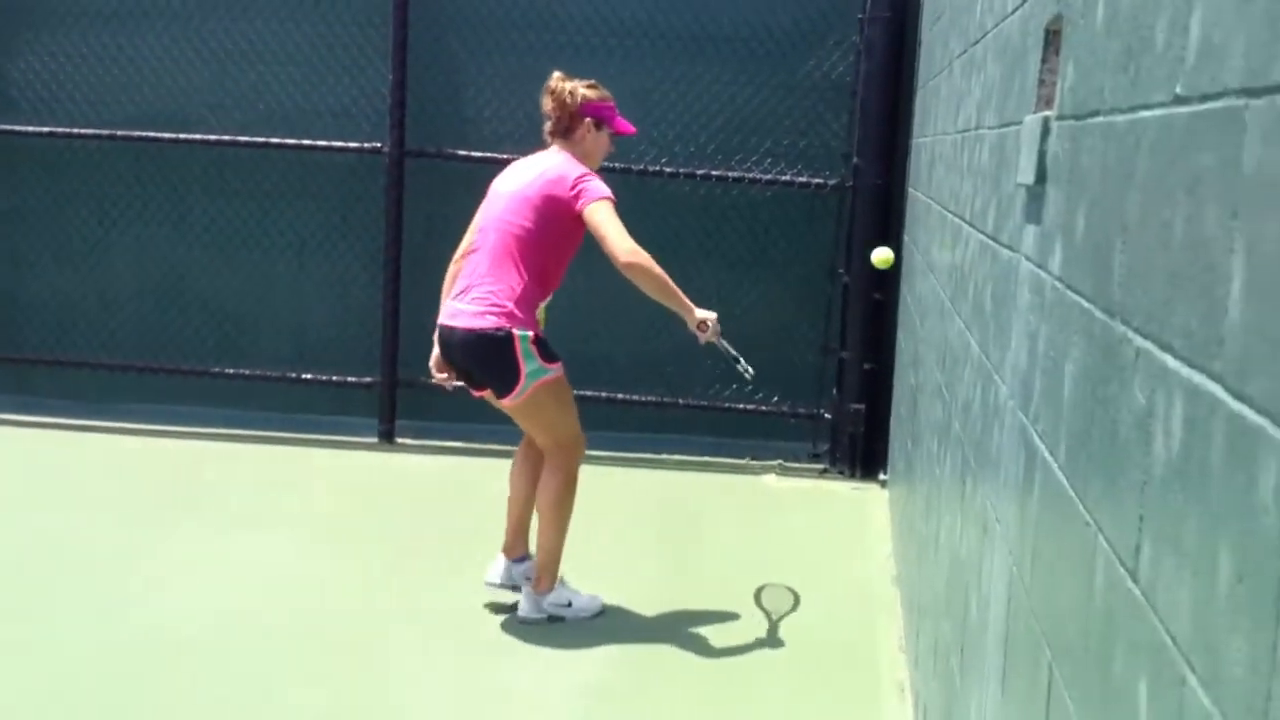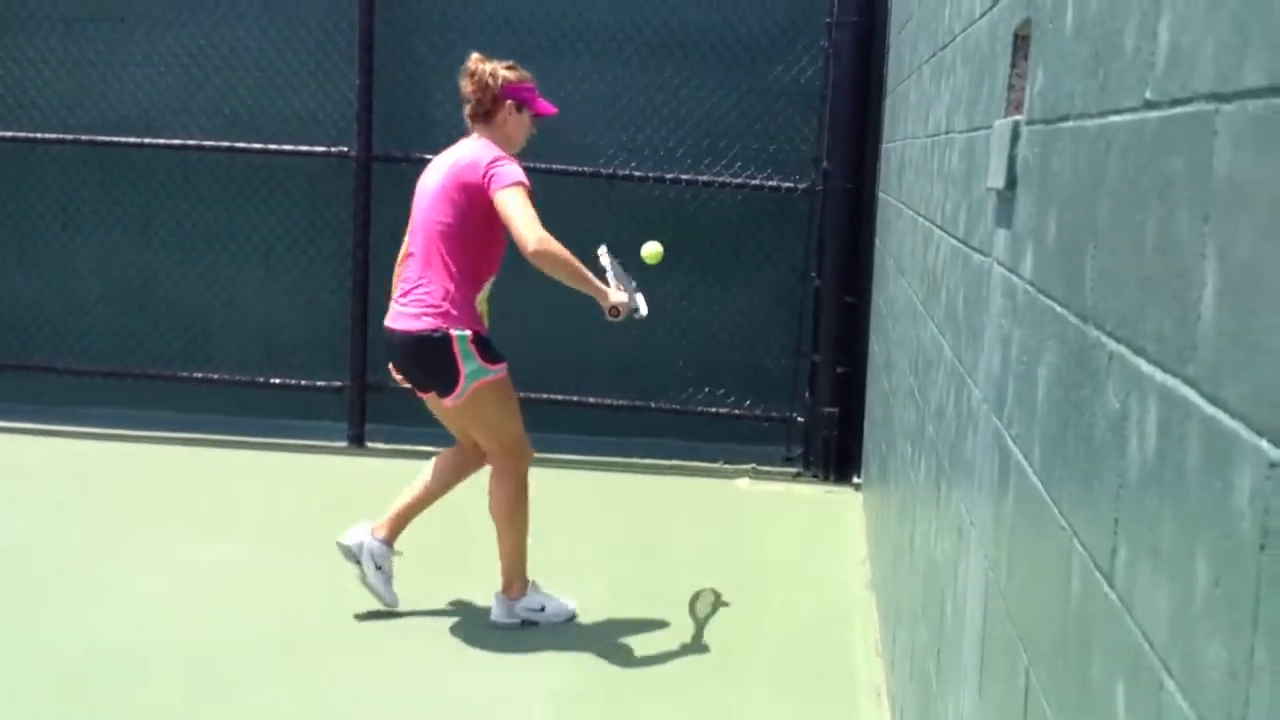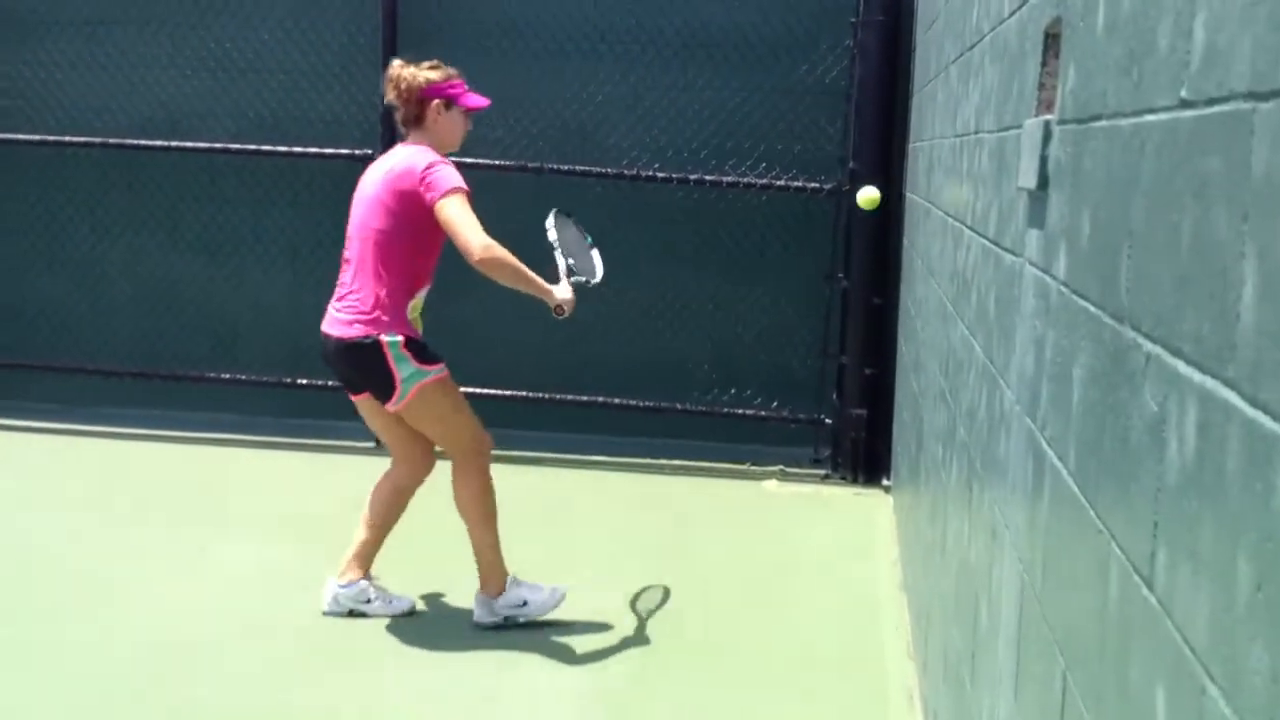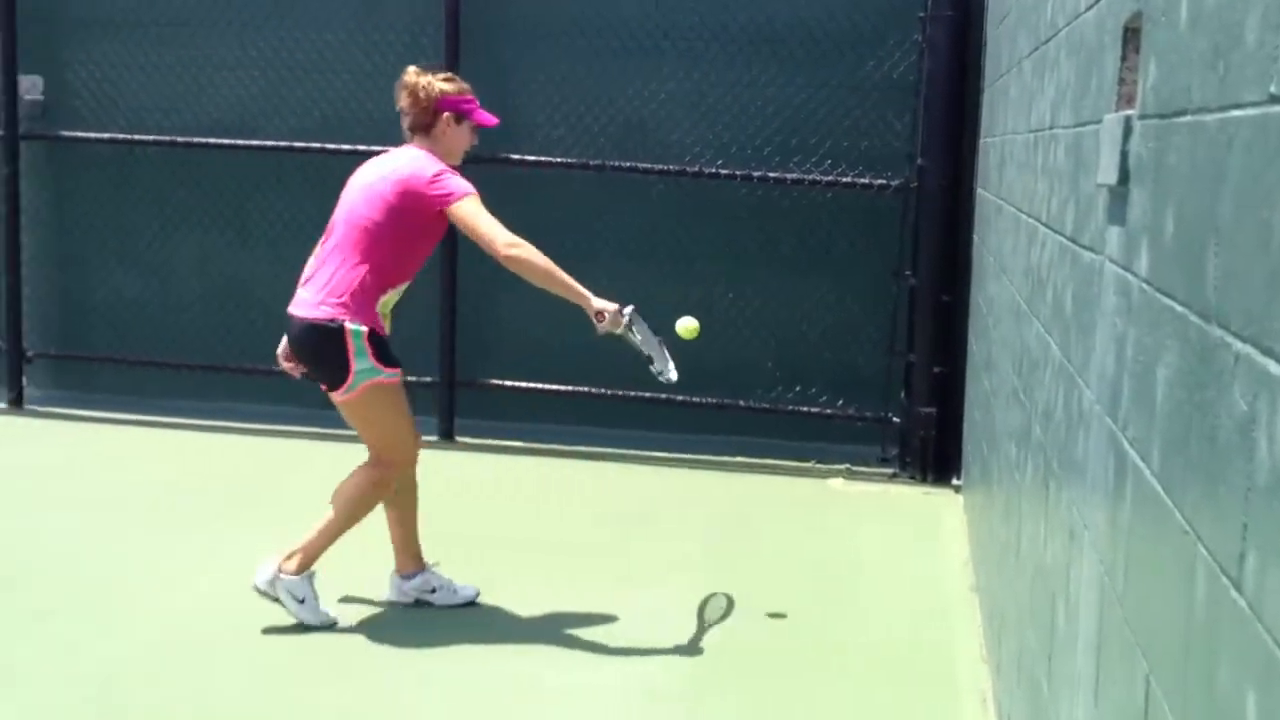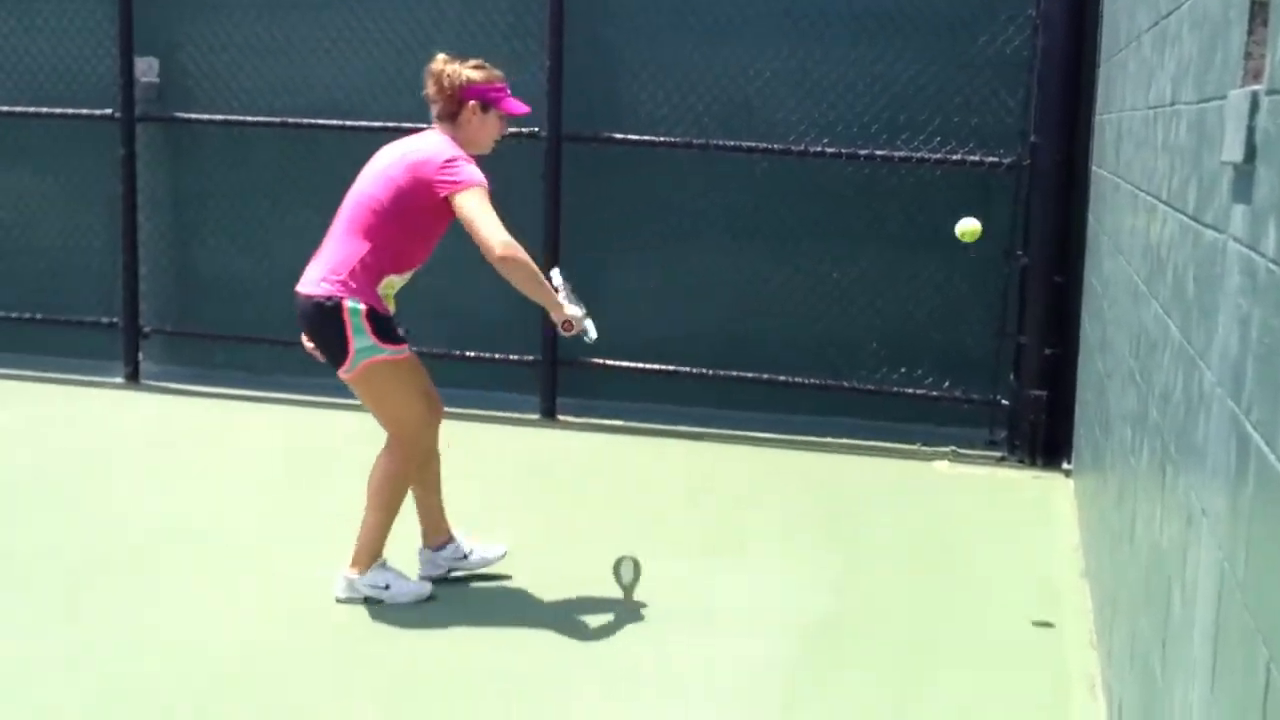
dt=0.3s
person 1, frame 1
left shoulder: (515, 172)
right shoulder: (578, 180)
left elbow: (460, 258)
right elbow: (629, 259)
left wrist: (441, 341)
right wrist: (689, 311)
left hip: (458, 328)
right hip: (503, 337)
left knee: (544, 435)
right knee: (565, 450)
left ankle: (512, 557)
right ankle: (543, 590)
person 1, frame 2
left shoulder: (444, 163)
right shoulder: (496, 165)
right elbow: (537, 246)
right wrist: (602, 292)
left hip: (406, 331)
right hip: (446, 336)
left knee: (476, 447)
right knee: (513, 454)
left ankle: (377, 535)
right ankle: (516, 595)
person 1, frame 3
left shoulder: (386, 166)
right shoulder: (431, 169)
right elbow: (482, 253)
right wrist: (549, 290)
left hip: (347, 338)
right hip: (381, 342)
left knee: (414, 457)
right knee: (472, 449)
left ankle: (351, 580)
right ankle: (496, 590)
person 1, frame 4
left shoulder: (381, 167)
right shoulder: (437, 177)
left elbow: (327, 249)
right elbow: (510, 251)
left wrist: (296, 334)
right wrist: (587, 300)
left hip: (314, 322)
right hip: (344, 331)
left knee: (398, 449)
right knee: (389, 459)
left ankle: (412, 573)
right ankle: (291, 568)
person 1, frame 5
left shoulder: (411, 149)
right shoulder: (453, 165)
right elbow: (501, 250)
right wrist: (558, 307)
left hip: (328, 300)
right hip: (347, 308)
left knee: (424, 413)
right knee: (411, 431)
left ankle: (439, 544)
right ankle: (362, 570)
